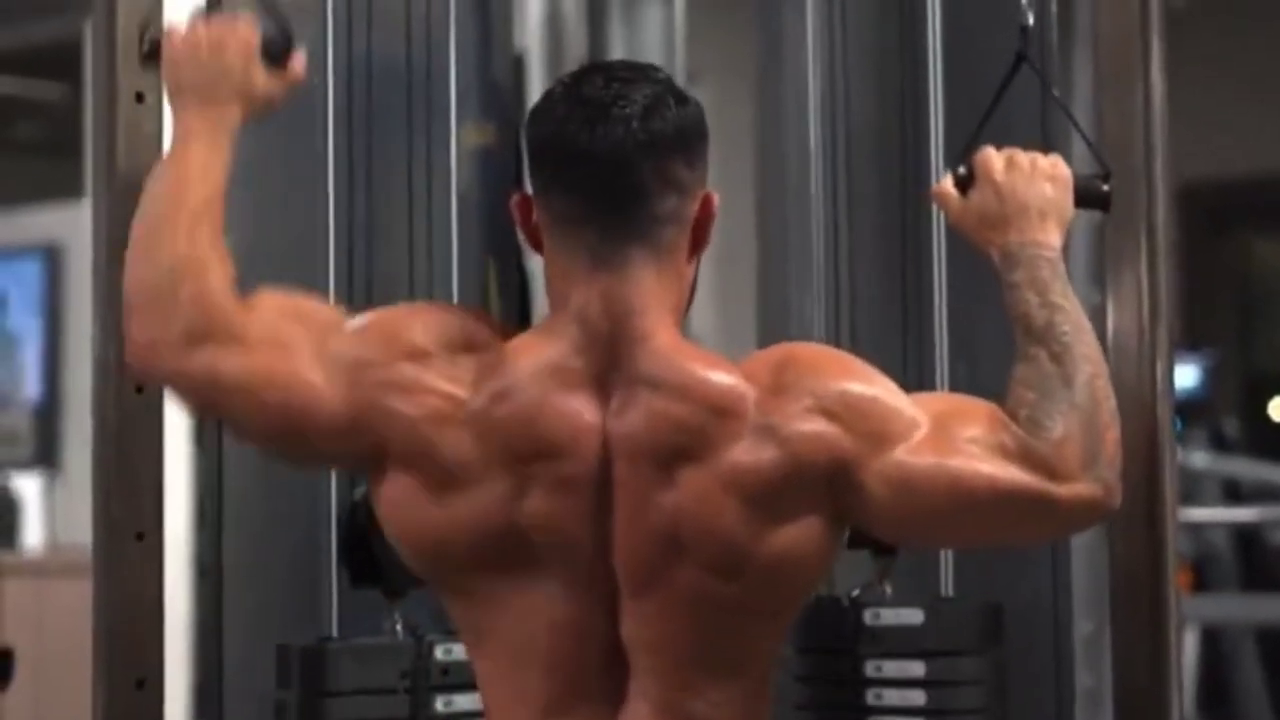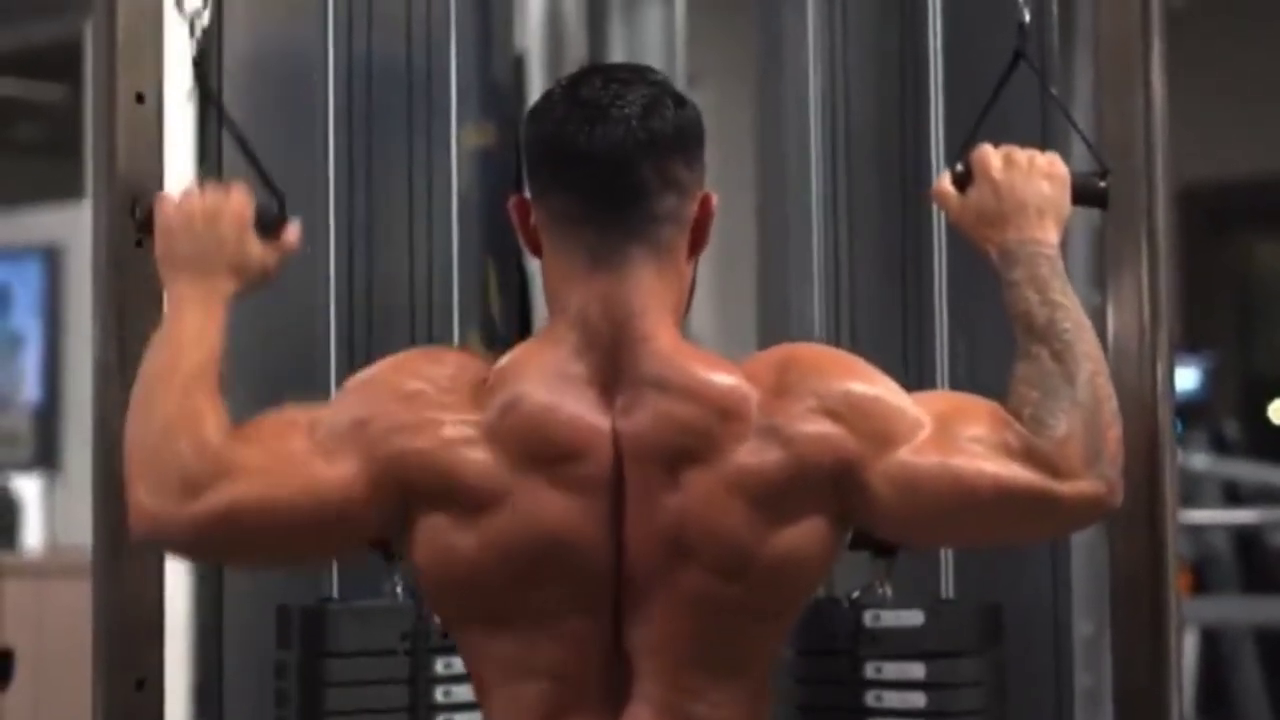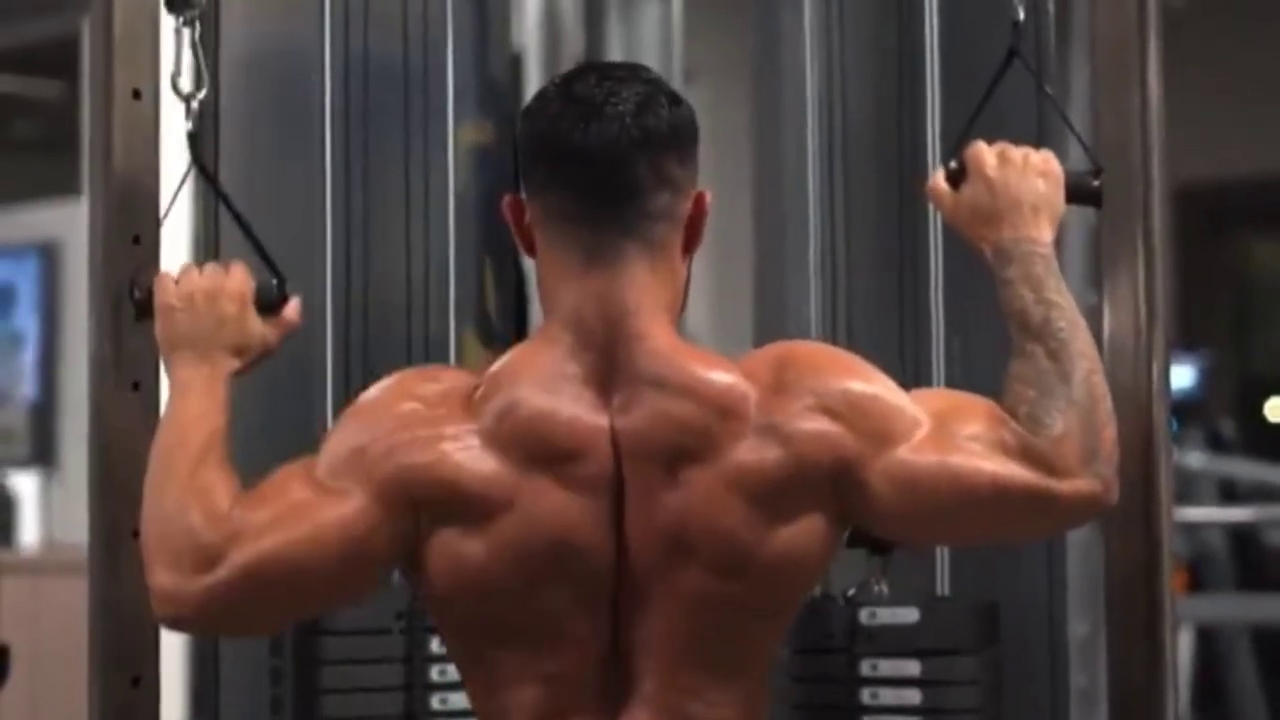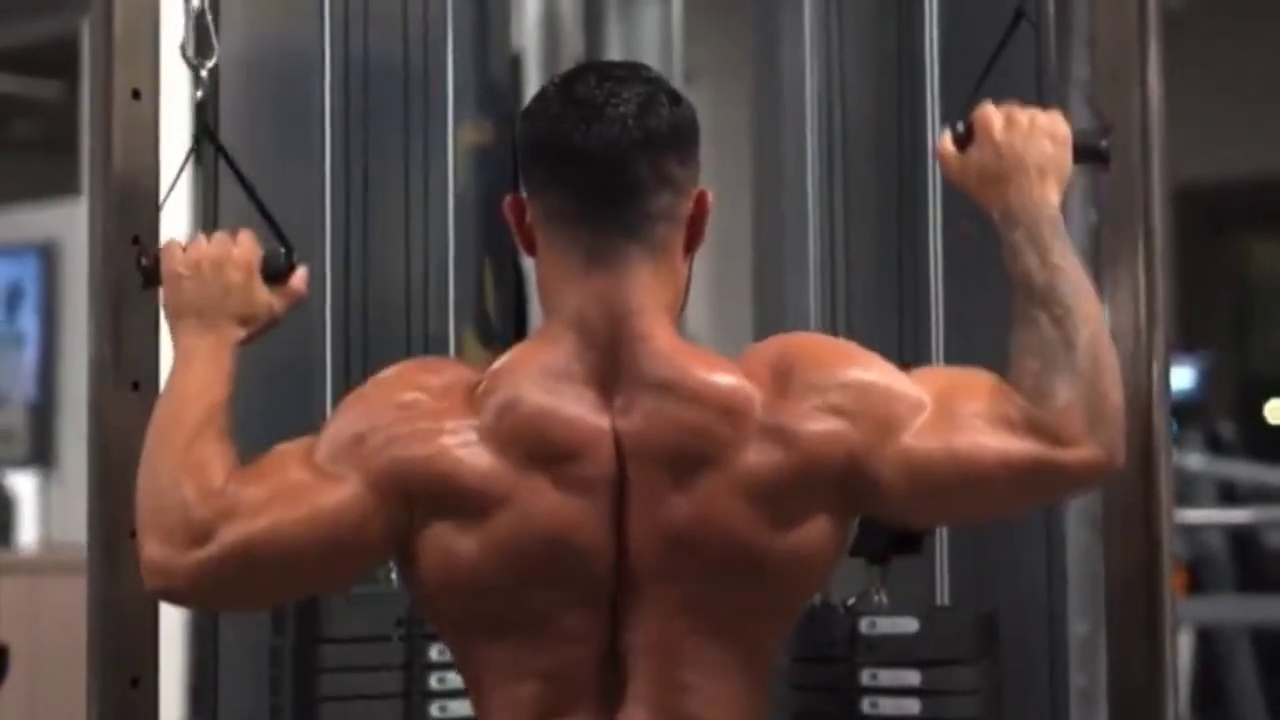
dt=0.2s
person 1, frame 1
left shoulder: (428, 395)
right shoulder: (799, 417)
left elbow: (174, 332)
right elbow: (1073, 478)
left wrist: (207, 112)
right wrist: (1029, 251)
person 1, frame 2
left shoulder: (428, 420)
right shoulder: (803, 419)
left elbow: (170, 499)
right elbow: (1074, 474)
left wrist: (199, 289)
right wrist: (1027, 250)
person 1, frame 3
left shoulder: (428, 434)
right shoulder: (800, 417)
left elbow: (190, 577)
right elbow: (1071, 471)
left wrist: (200, 367)
right wrist: (1022, 249)
person 1, frame 4
left shoulder: (427, 431)
right shoulder: (804, 415)
left elbow: (183, 549)
right elbow: (1076, 436)
left wrist: (207, 340)
right wrist: (1032, 208)
